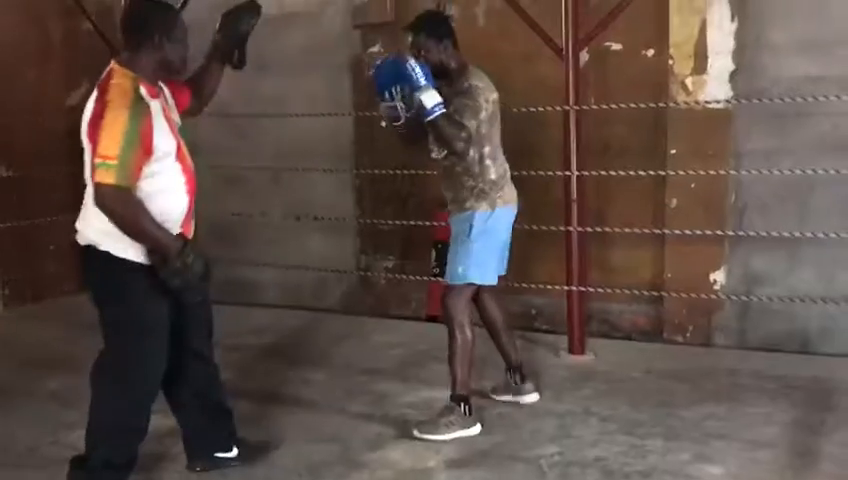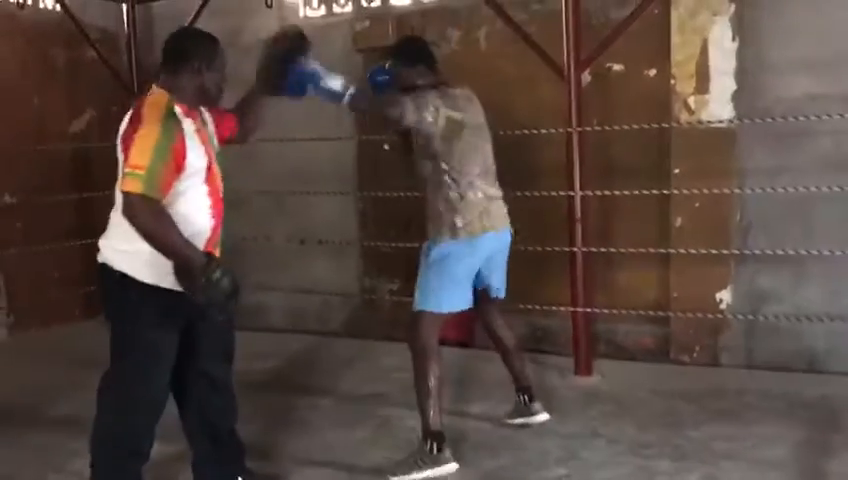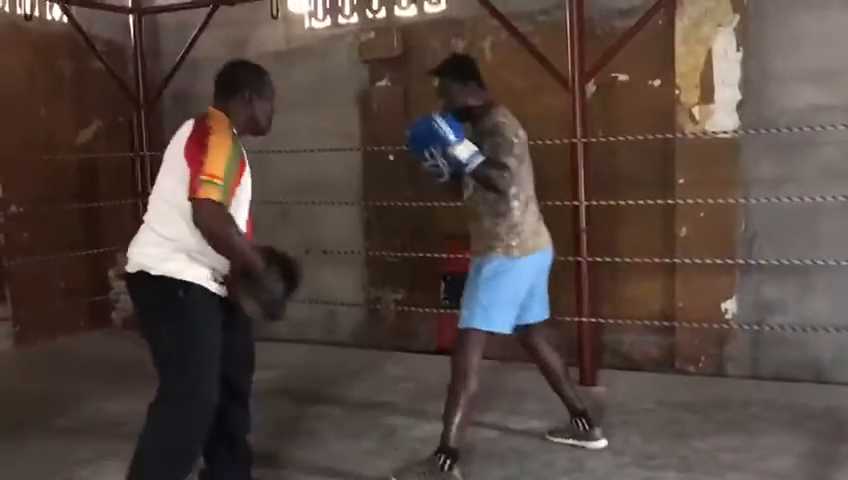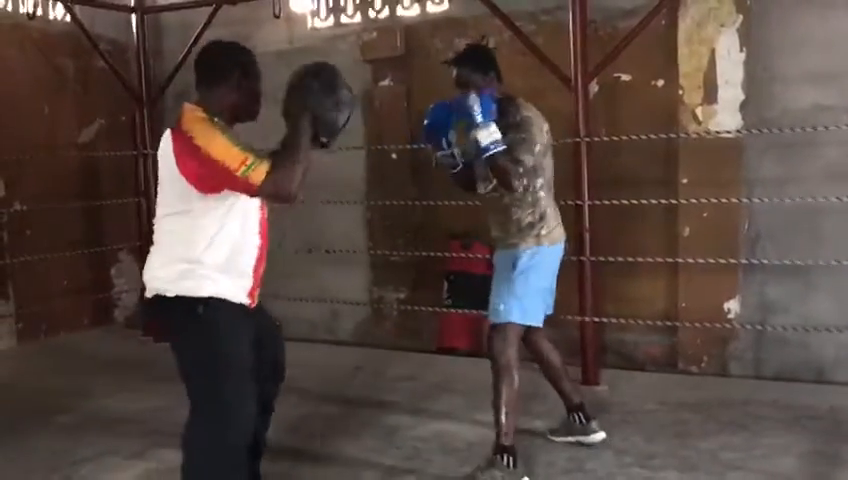
dt=0.4s
person 1, frame 1
left shoulder: (152, 87)
right shoulder: (120, 100)
left elbow: (196, 98)
right elbow: (112, 195)
left wrist: (223, 49)
right wrist: (170, 247)
left hip: (154, 253)
right hip: (125, 258)
left knee: (191, 349)
right knee: (134, 366)
person 1, frame 2
left shoulder: (194, 114)
right shoulder: (156, 119)
left elbow: (240, 126)
right elbow: (137, 205)
left wrist: (265, 82)
right wrist: (194, 262)
left hip: (186, 277)
right hip: (144, 281)
left knee: (209, 376)
right knee: (139, 391)
person 1, frame 3
left shoulder: (210, 132)
right shoulder: (218, 135)
right elbow: (209, 215)
left wrist: (249, 265)
right wrist: (257, 267)
left hip: (193, 282)
right hip: (172, 282)
left knee: (231, 381)
right knee: (192, 395)
person 1, frame 4
left shoulder: (212, 131)
right shoulder: (199, 134)
left elbow: (265, 175)
right elbow: (281, 185)
left wrist: (304, 133)
right wrist: (303, 120)
left hip: (228, 294)
right hip: (195, 297)
left knee: (262, 372)
right knee: (224, 412)
person 2, frame 1
left shoulder: (472, 88)
right shoulder: (445, 86)
left elbow: (458, 143)
right elbow: (423, 135)
left wrist: (425, 94)
right wrist: (396, 103)
left hip: (485, 207)
right hip: (480, 206)
left knee: (455, 302)
right knee: (480, 294)
left ankle: (461, 410)
right ankle: (518, 379)
person 2, frame 2
left shoulder: (434, 103)
right shoulder: (463, 100)
left elbow: (391, 111)
right elbow: (412, 127)
left wrist: (328, 83)
right wrist: (385, 93)
left hip: (458, 234)
right hip: (495, 227)
left knee: (423, 335)
right knee: (489, 311)
right ankle: (527, 400)
person 2, frame 3
left shoulder: (497, 125)
right shoulder: (491, 124)
left elbow: (502, 183)
right elbow: (469, 185)
left wrist: (458, 146)
right wrist: (438, 160)
left hip: (507, 254)
right hip: (533, 249)
left knee: (466, 352)
right knee: (533, 337)
right ankle: (584, 424)
person 2, frame 4
left shoulder: (522, 118)
right shoulder: (497, 120)
left elbow: (513, 179)
right elbow: (471, 182)
left wrist: (482, 131)
right wrist: (447, 144)
left hip: (531, 245)
right hip: (528, 244)
left knee: (502, 345)
right knee: (532, 335)
right ankle: (580, 418)
